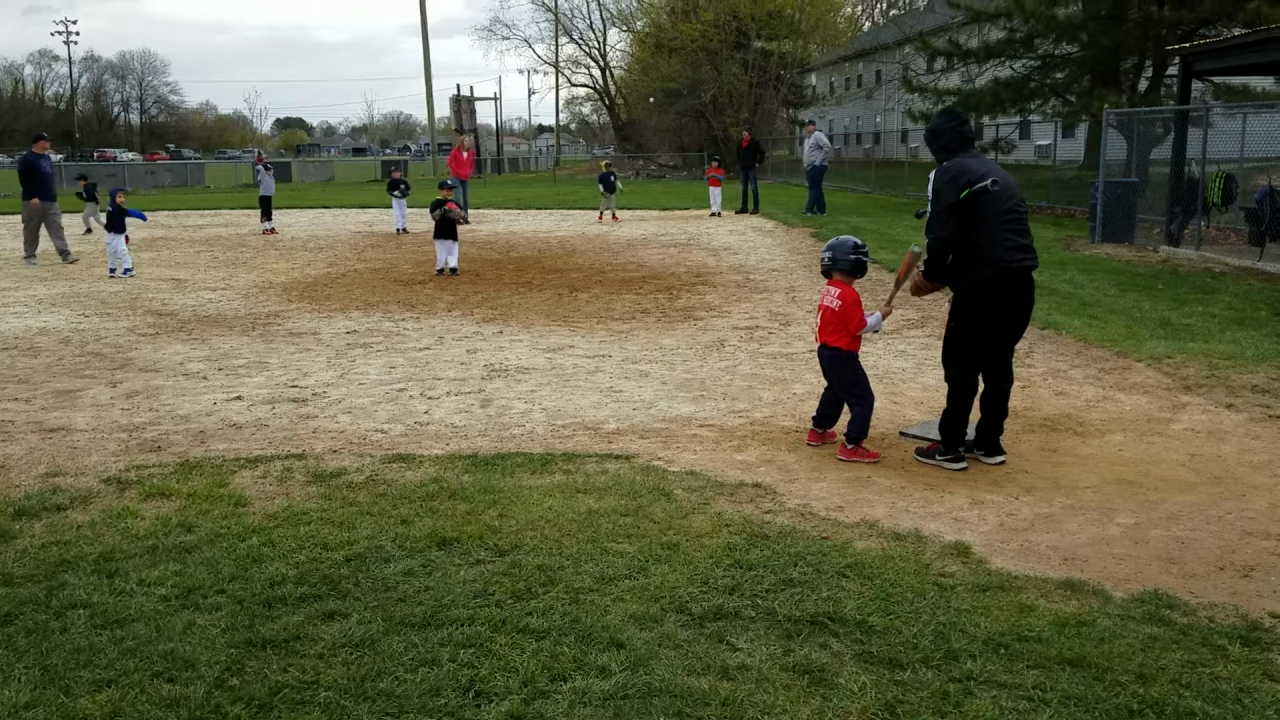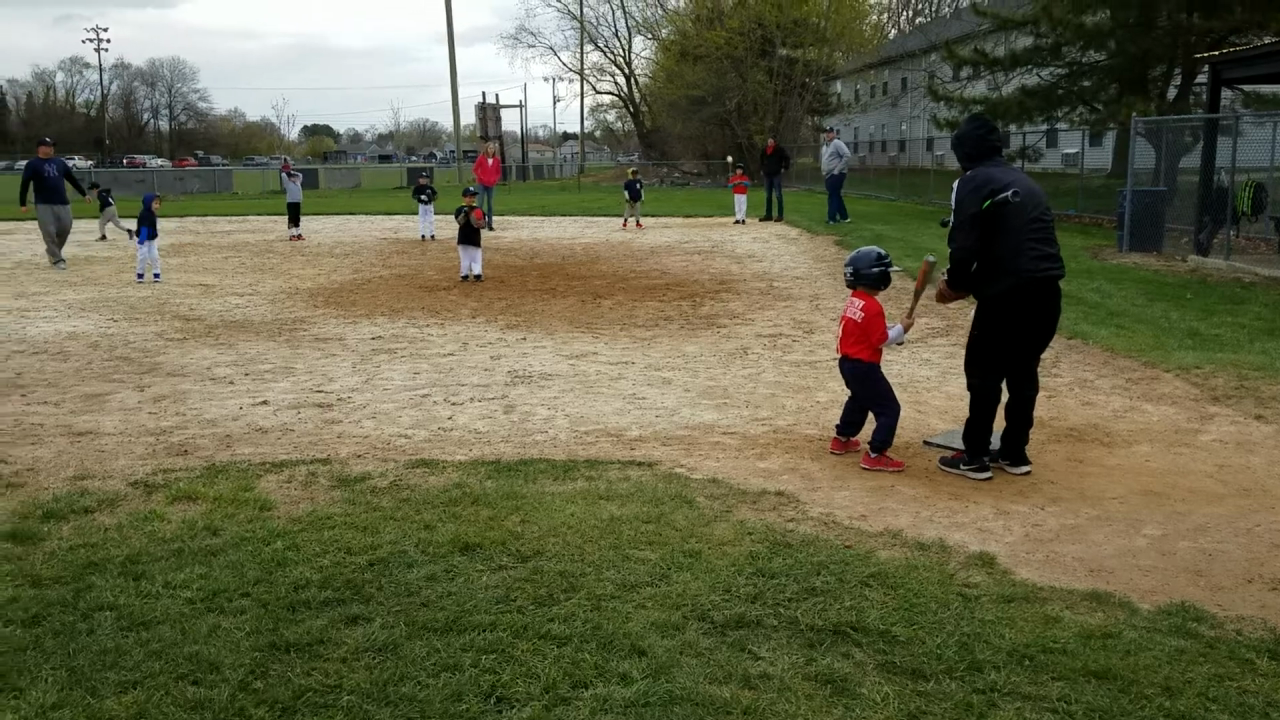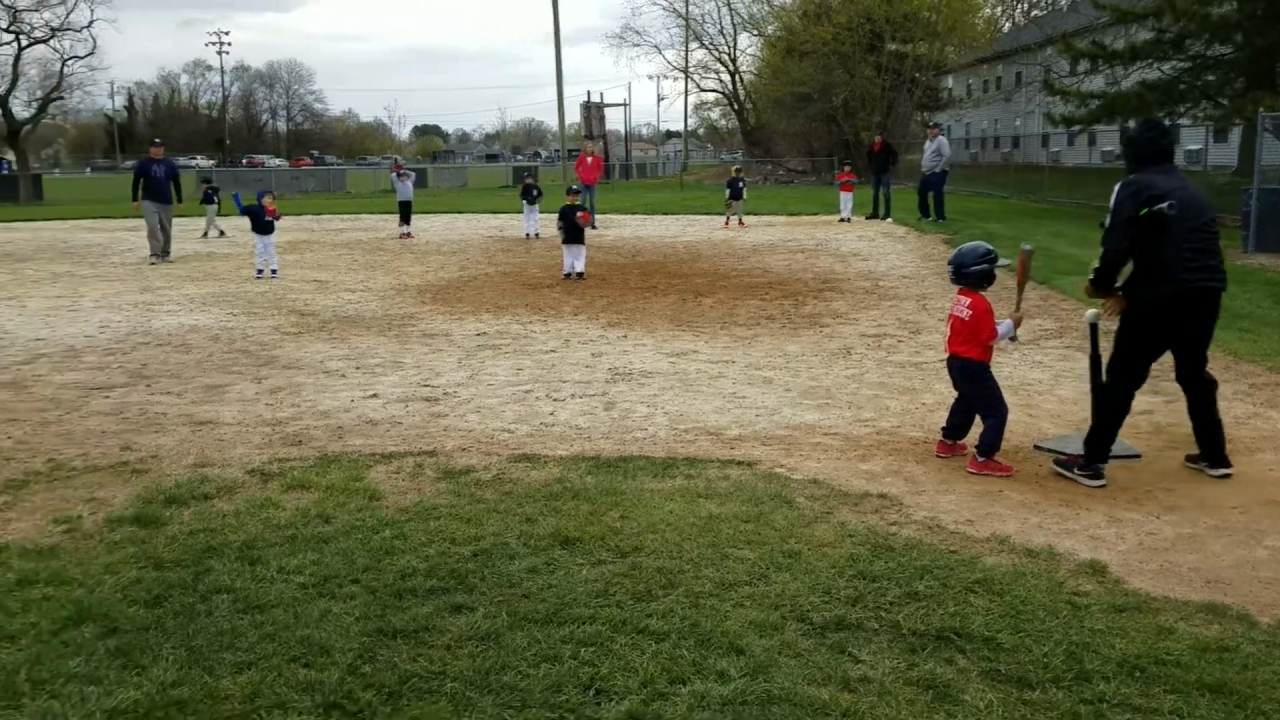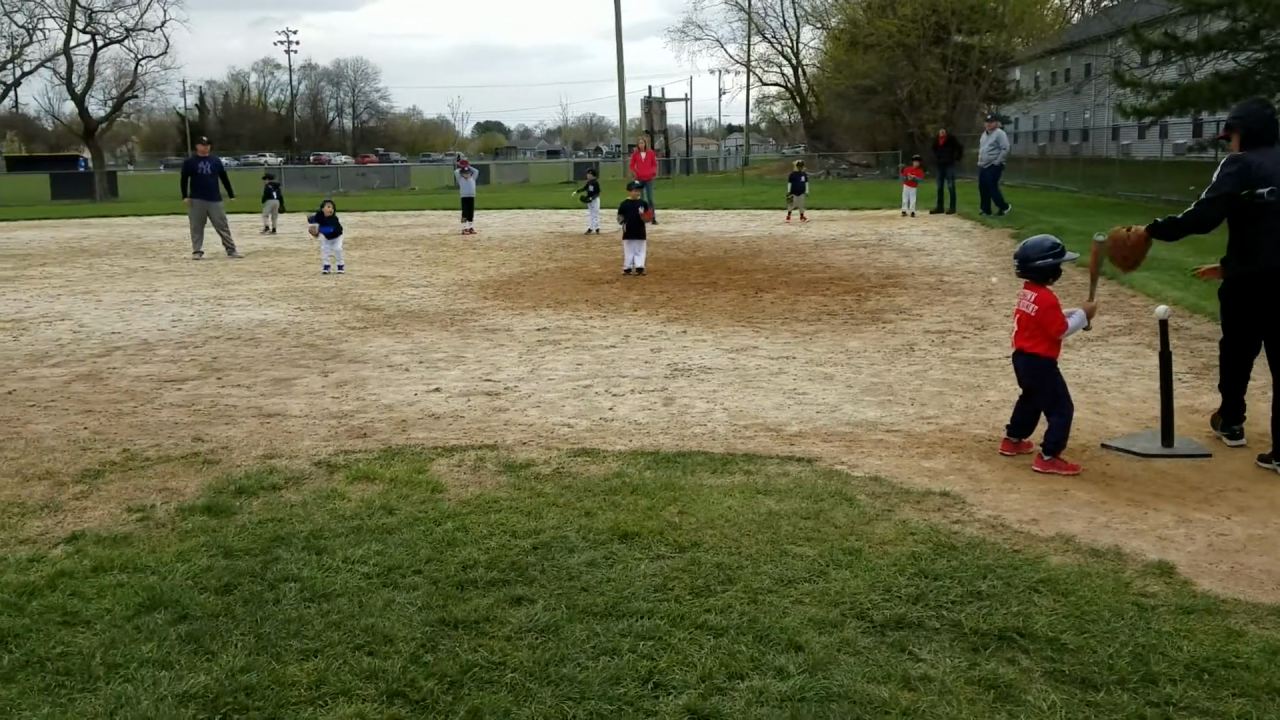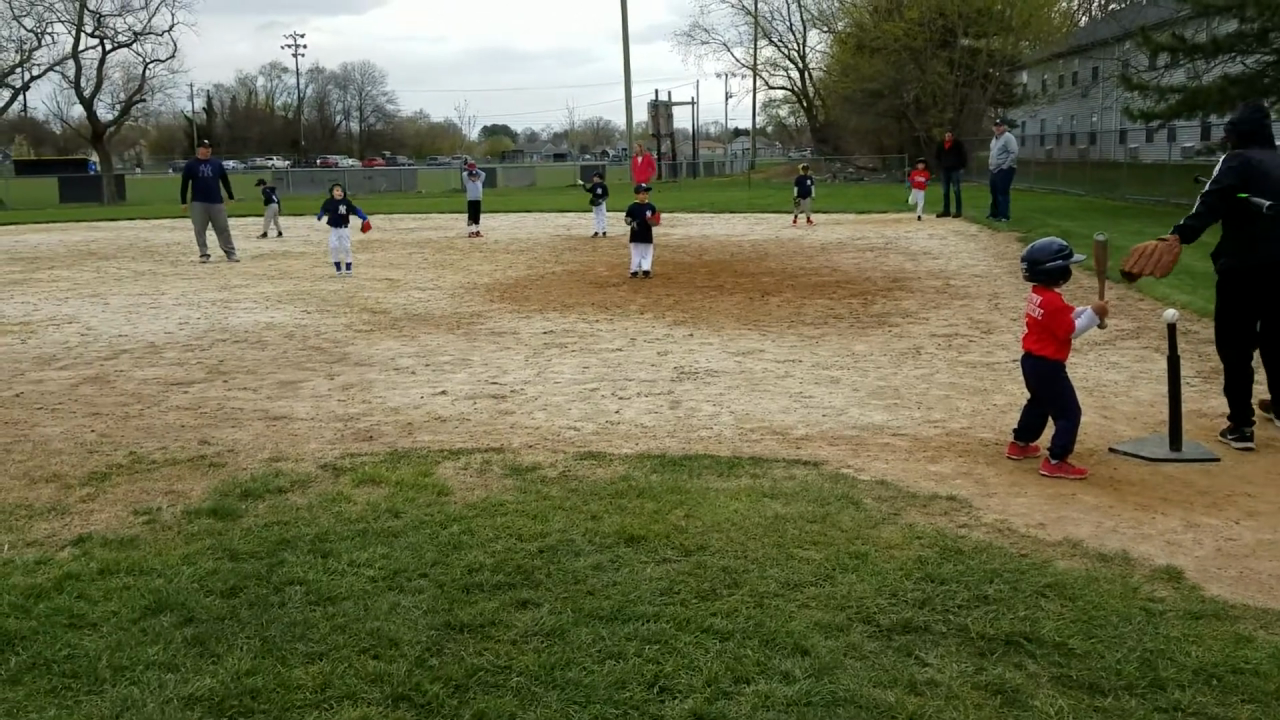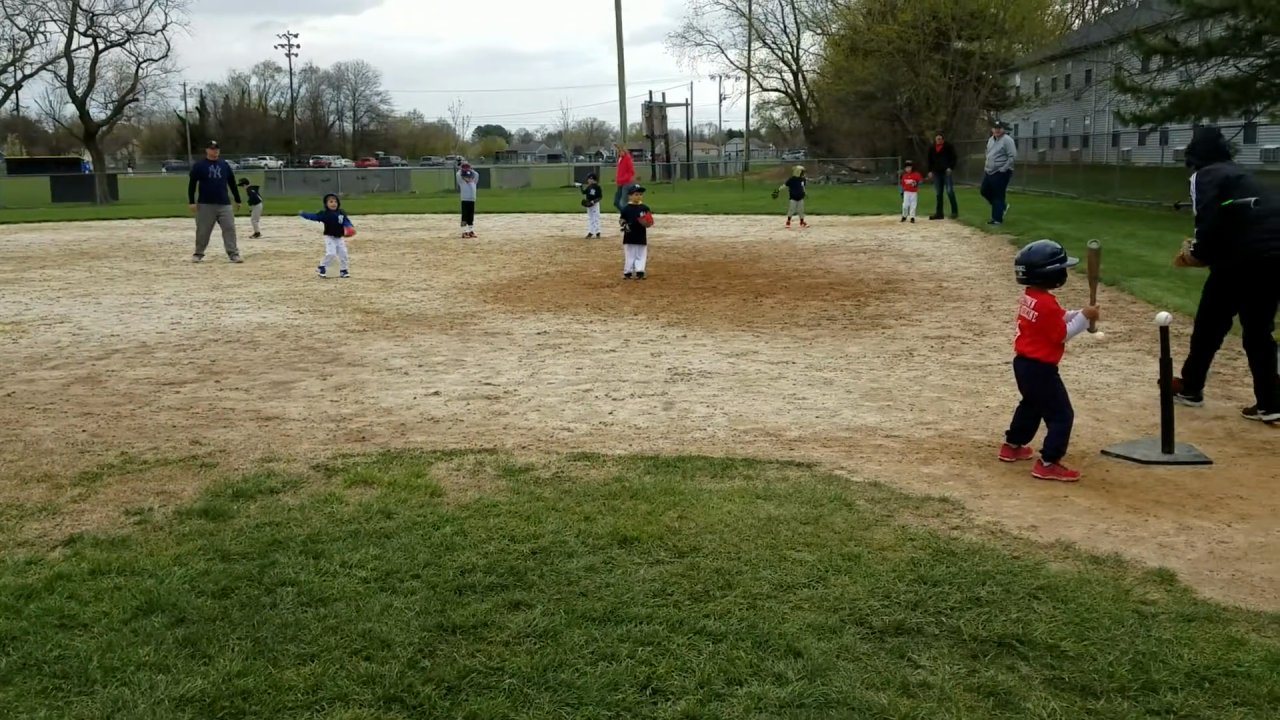
dt=0.5s
person 1, frame 1
left shoulder: (949, 173)
right shoulder: (996, 172)
left elbow: (942, 236)
left wrist: (931, 274)
right wrist: (943, 275)
left hip: (984, 285)
right hip: (1019, 281)
left knee: (962, 364)
right knee: (998, 363)
left ankle: (951, 448)
right ankle: (989, 444)
person 1, frame 2
left shoulder: (972, 184)
right shoulder: (1024, 181)
left elbow: (964, 245)
left wrist: (954, 283)
right wrist: (968, 283)
left hip: (1009, 291)
right hip: (1047, 289)
left knee: (983, 372)
right knee: (1023, 372)
left ankle: (975, 458)
right ankle: (1013, 454)
person 1, frame 3
left shoulder: (1135, 187)
right shoulder: (1194, 191)
left elbow: (1117, 246)
left wrist: (1100, 285)
right wrist: (1130, 291)
left hip: (1161, 297)
right hip: (1205, 297)
left knee: (1121, 377)
right knee: (1194, 373)
left ankle: (1092, 462)
right ankle: (1214, 456)
person 1, frame 4
left shoulder: (1240, 165)
left elbow: (1205, 215)
left wrist: (1154, 229)
right wrist: (1230, 265)
left knee: (1238, 349)
left ankle: (1232, 422)
person 1, frame 5
left shoulder: (1237, 161)
left elbow: (1212, 203)
left wrist: (1181, 234)
left hip: (1244, 268)
left knee: (1235, 345)
left ankle: (1241, 426)
person 1, frame 6
left shoulder: (1204, 176)
right shoulder: (1244, 176)
left elbow: (1209, 222)
left wrist: (1197, 251)
right wrist: (1204, 249)
left hip: (1242, 260)
left knee: (1208, 327)
left ankle: (1190, 388)
person 2, frame 1
left shoulder: (828, 289)
right shoulder: (849, 294)
right elbow: (858, 327)
left wrist: (869, 316)
right wrist: (879, 316)
left hip: (826, 351)
right hip: (842, 355)
left knee: (835, 390)
right knee: (863, 399)
left ankle: (818, 430)
right ankle: (851, 447)
person 2, frame 2
left shoulder: (853, 300)
right shoulder: (872, 307)
right elbow: (880, 340)
left wrist: (893, 328)
right wrist: (901, 329)
left hip: (847, 362)
right hip: (864, 366)
left knee: (859, 400)
right knee: (889, 409)
left ankle: (842, 438)
right ankle: (875, 455)
person 2, frame 3
left shoulder: (960, 298)
right shoulder: (980, 304)
right elbow: (991, 337)
left wrist: (1003, 324)
right wrist: (1011, 324)
left hip: (956, 361)
right hip: (973, 366)
left knee: (966, 401)
right knee: (996, 411)
left ankle: (948, 442)
right ankle: (982, 459)
person 2, frame 4
left shoulder: (1027, 291)
right shoulder: (1046, 298)
right elbow: (1061, 330)
left wrist: (1076, 312)
right wrist: (1083, 315)
left hip: (1022, 357)
right hip: (1039, 362)
left knee: (1030, 398)
right knee: (1061, 408)
left ankle: (1013, 439)
right ankle: (1048, 457)
person 2, frame 5
left shoulder: (1037, 294)
right shoulder: (1052, 301)
left elbow: (1067, 315)
right elbow: (1070, 330)
left wrist: (1090, 311)
right wrist: (1093, 313)
left hip: (1031, 360)
right hip: (1048, 365)
left knee: (1039, 402)
right knee: (1068, 412)
left ankle: (1020, 443)
right ankle: (1056, 461)
person 2, frame 6
left shoulder: (1029, 296)
right shoulder: (1046, 303)
left elbow: (1057, 319)
right elbow: (1062, 334)
left wrist: (1080, 314)
right wrist: (1084, 318)
left hip: (1023, 362)
right hip: (1040, 368)
left knee: (1031, 405)
right knee: (1061, 414)
left ankle: (1012, 445)
right ankle: (1048, 463)
